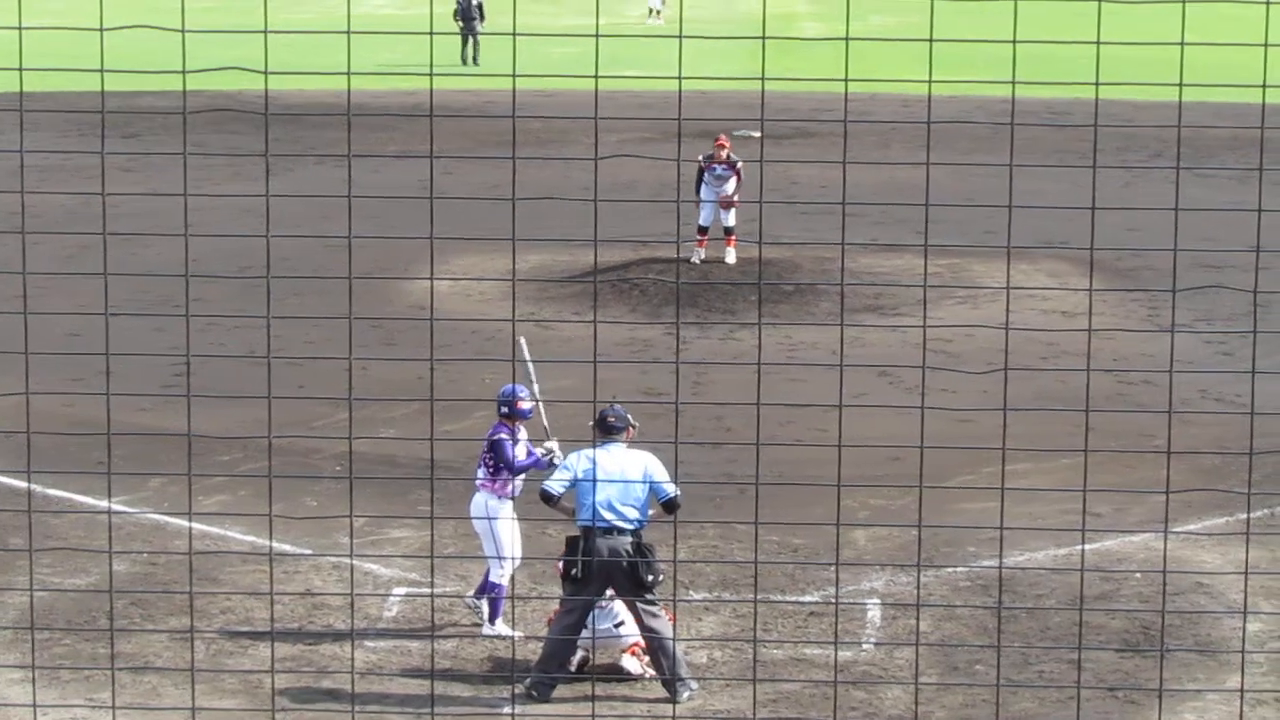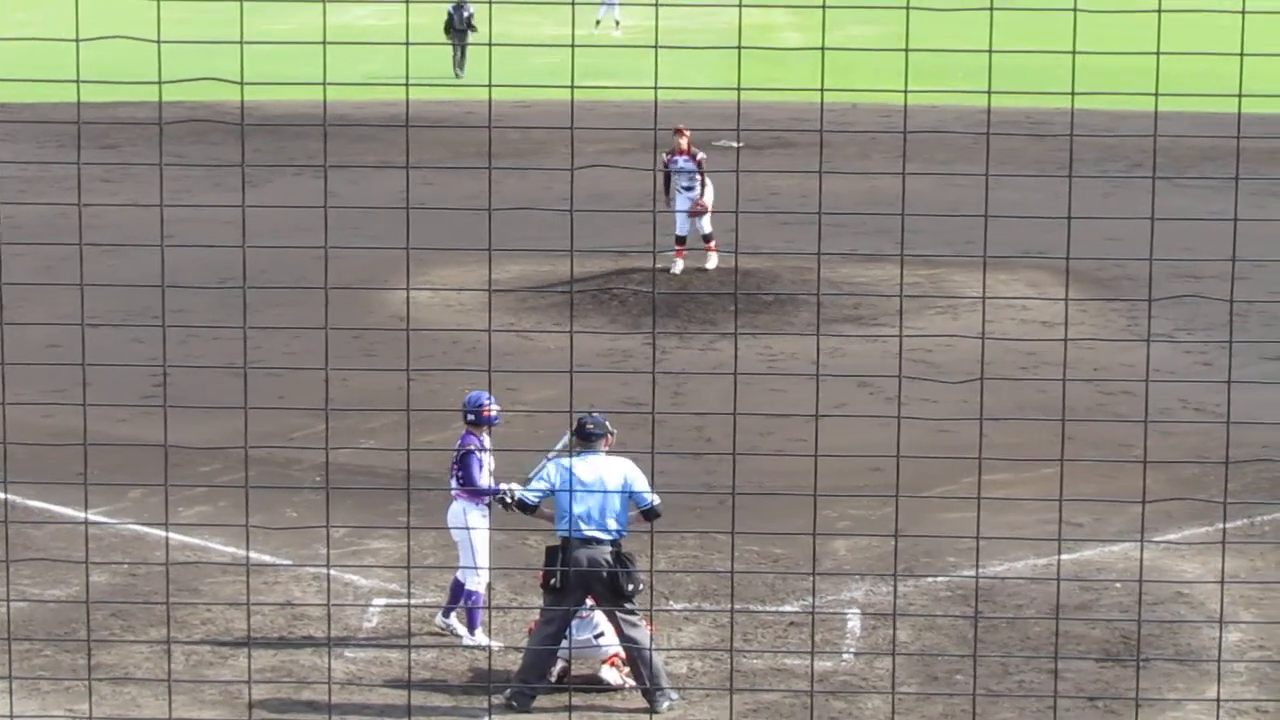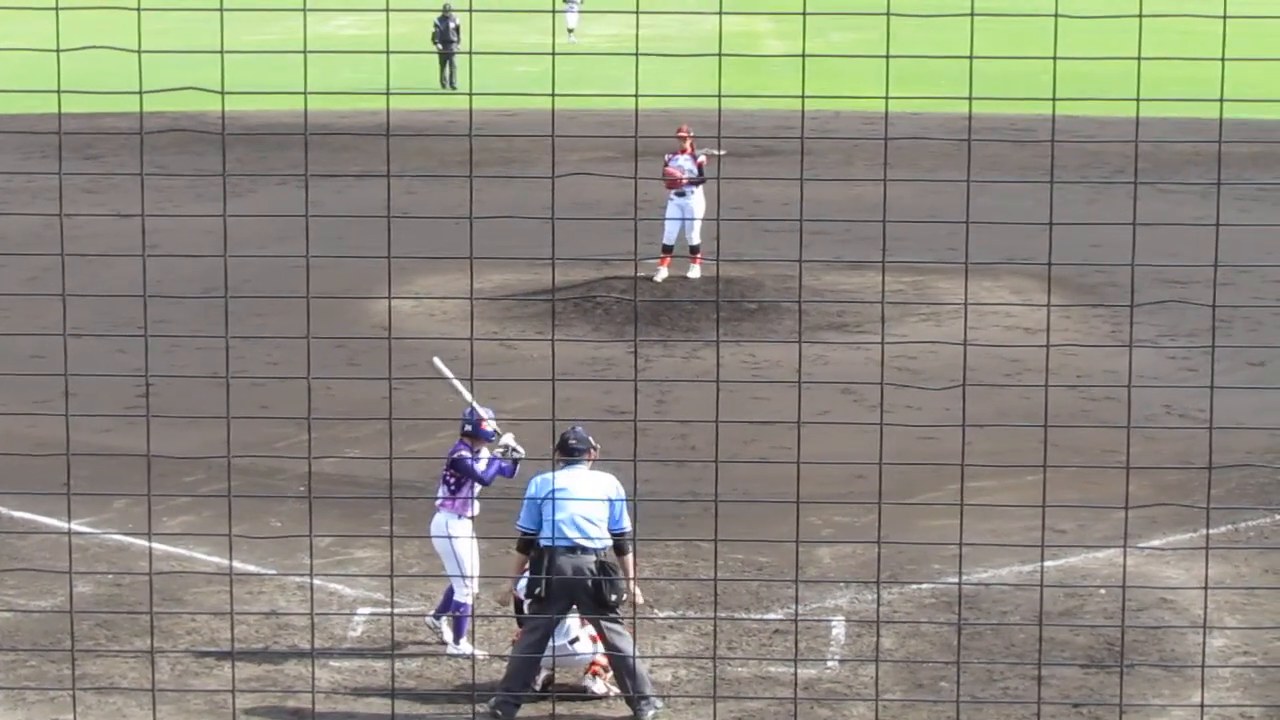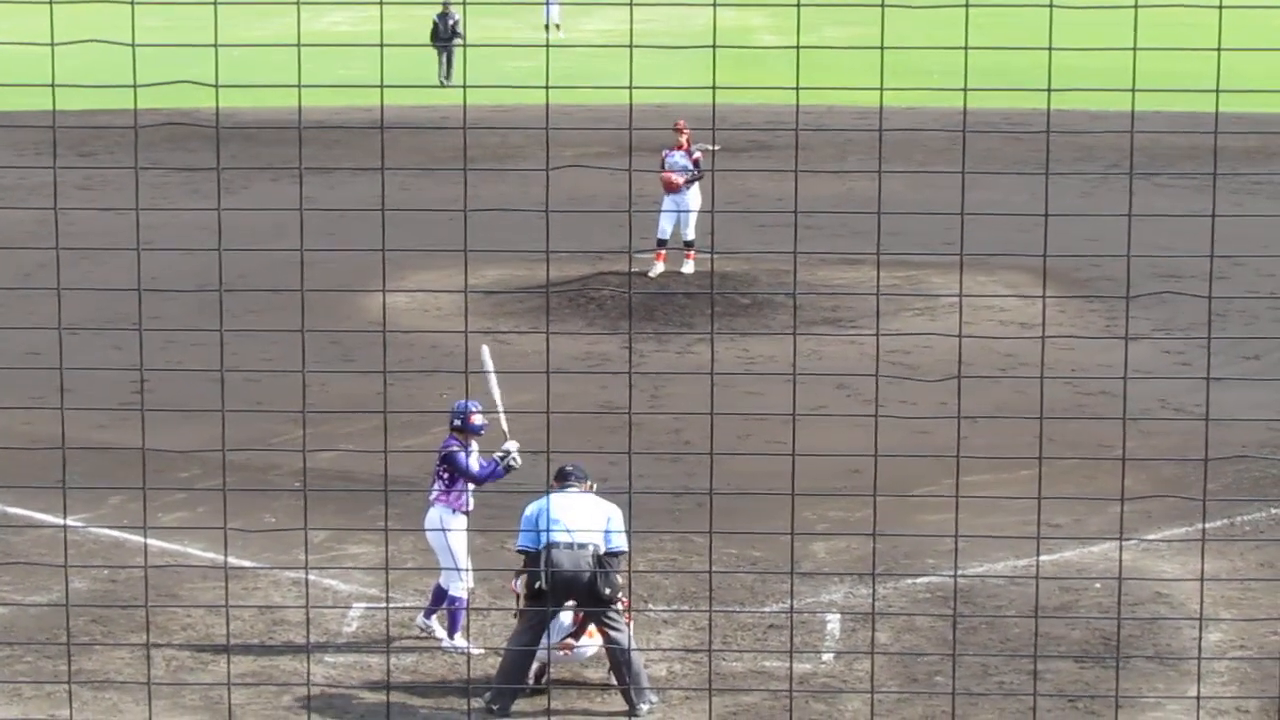
dt=0.7s
person 1, frame 1
left shoulder: (579, 458)
right shoulder: (645, 460)
left elbow: (548, 493)
right elbow: (672, 503)
left wrist: (574, 512)
left hip: (589, 547)
right hip: (628, 548)
left knee: (568, 617)
right knee: (652, 616)
left ankle: (541, 684)
right ankle: (679, 684)
person 1, frame 2
left shoulder: (558, 466)
right shoulder: (624, 466)
left elbow: (522, 502)
right elbow: (652, 510)
left wrist: (555, 517)
left hip: (569, 556)
right hip: (607, 558)
left knee: (548, 627)
right knee: (632, 627)
left ankle: (521, 694)
right ankle: (659, 694)
person 1, frame 3
left shoulder: (541, 483)
right shoulder: (608, 483)
left elbow: (527, 539)
right elbow: (622, 540)
left wrist: (516, 579)
right wrist: (631, 581)
left hip: (552, 566)
right hip: (592, 567)
left knee: (532, 636)
right knee: (617, 636)
person 1, frame 4
left shoulder: (537, 506)
right shoulder: (607, 506)
left elbow: (529, 557)
right elbow: (615, 556)
left wrist: (527, 598)
right wrist: (612, 592)
left hip: (551, 565)
right hip: (591, 566)
left knee: (525, 633)
right knee: (617, 631)
left ankle: (500, 699)
right ankle: (640, 699)
person 2, frame 1
left shoulder: (518, 432)
right shoulder: (500, 435)
left elbow: (533, 461)
right elbow: (515, 467)
left wrist: (551, 457)
right wrist: (541, 451)
left hip: (503, 504)
right hip: (490, 505)
left knee: (512, 559)
right knee: (502, 565)
left ankle: (478, 597)
right ankle: (493, 624)
person 2, frame 2
left shoulder: (482, 440)
right shoulder: (470, 446)
right elbow: (473, 487)
left wrist: (501, 491)
right wrist: (502, 489)
left hip: (476, 512)
right hip: (468, 513)
left knee: (467, 569)
right knee: (478, 573)
left ankle: (446, 617)
right ankle: (473, 634)
person 2, frame 3
left shoulder: (481, 452)
right shoulder: (460, 454)
left elbow: (507, 472)
right elbow: (485, 478)
left wrist: (515, 455)
right wrist: (501, 449)
left hip: (462, 523)
right hip: (450, 524)
left knee: (465, 579)
right knee: (466, 584)
left ankle: (438, 617)
right ankle: (458, 644)
person 2, frame 4
left shoulder: (470, 447)
right shoulder: (452, 449)
left elbow: (486, 474)
right elbow: (476, 478)
left wrist: (507, 463)
right wrist: (502, 456)
left hip: (454, 518)
right hip: (445, 519)
left knee: (452, 574)
right knee: (461, 579)
left ankle: (428, 618)
right ankle: (453, 638)
